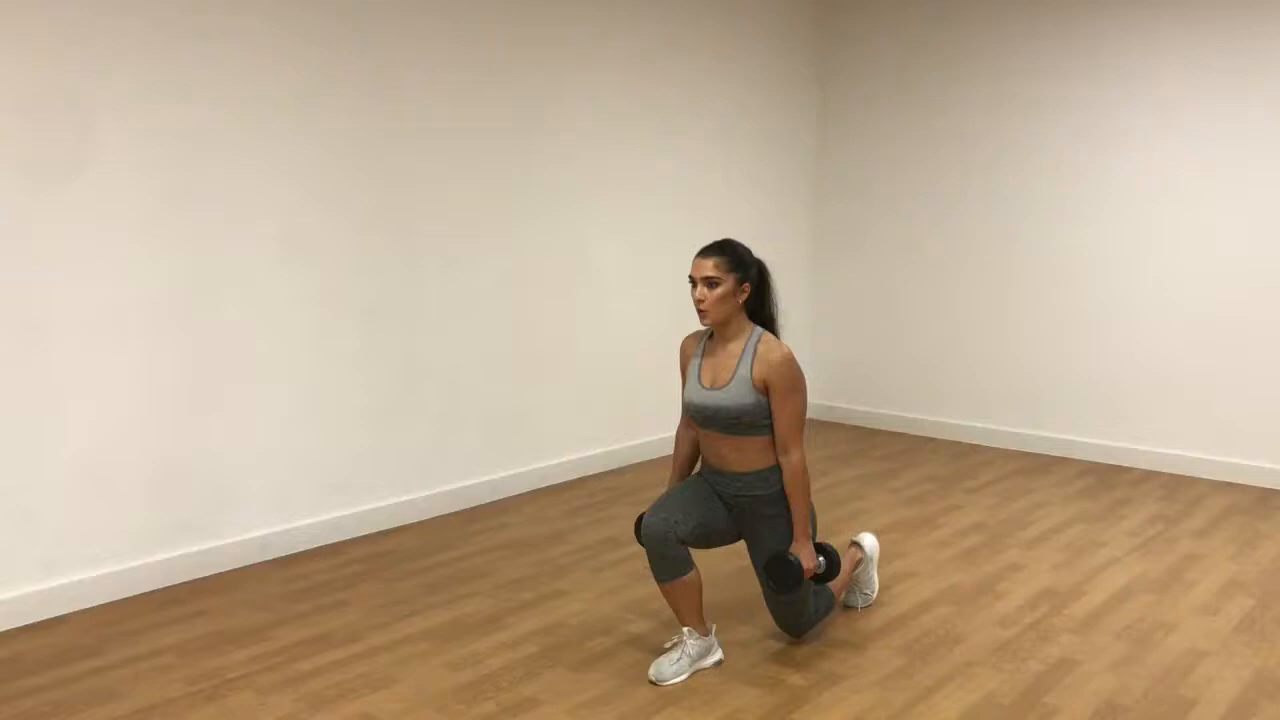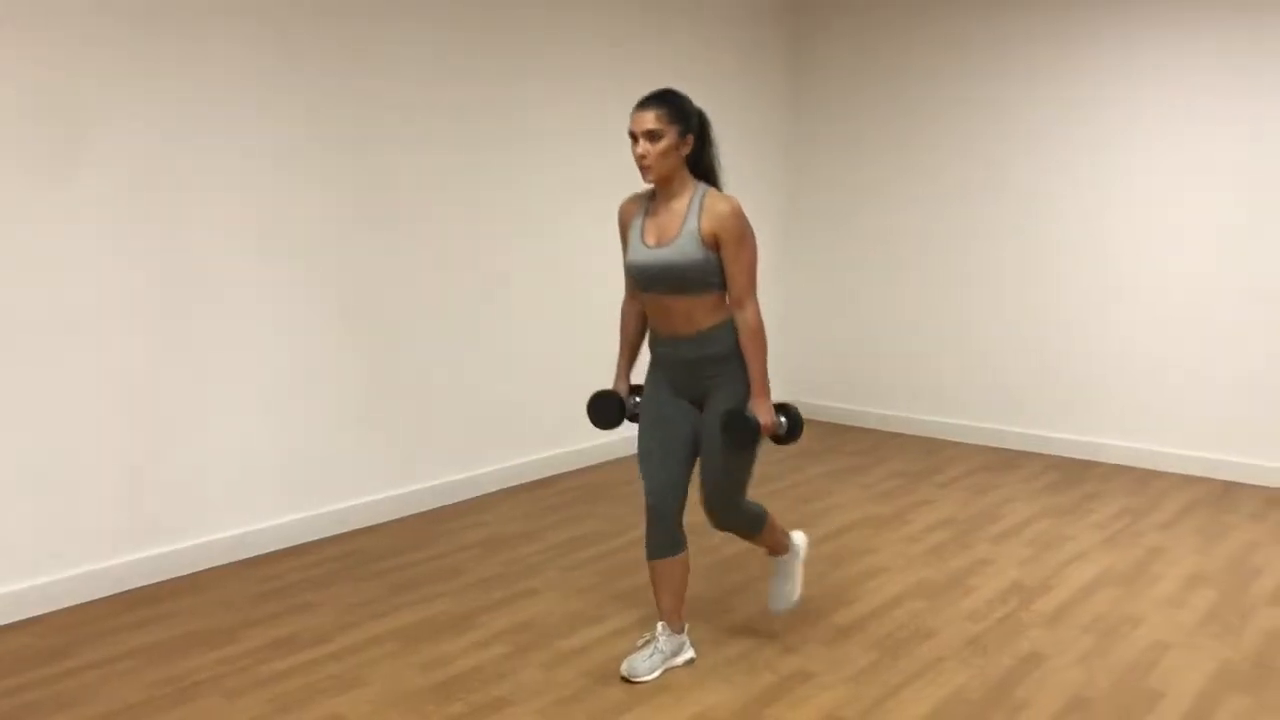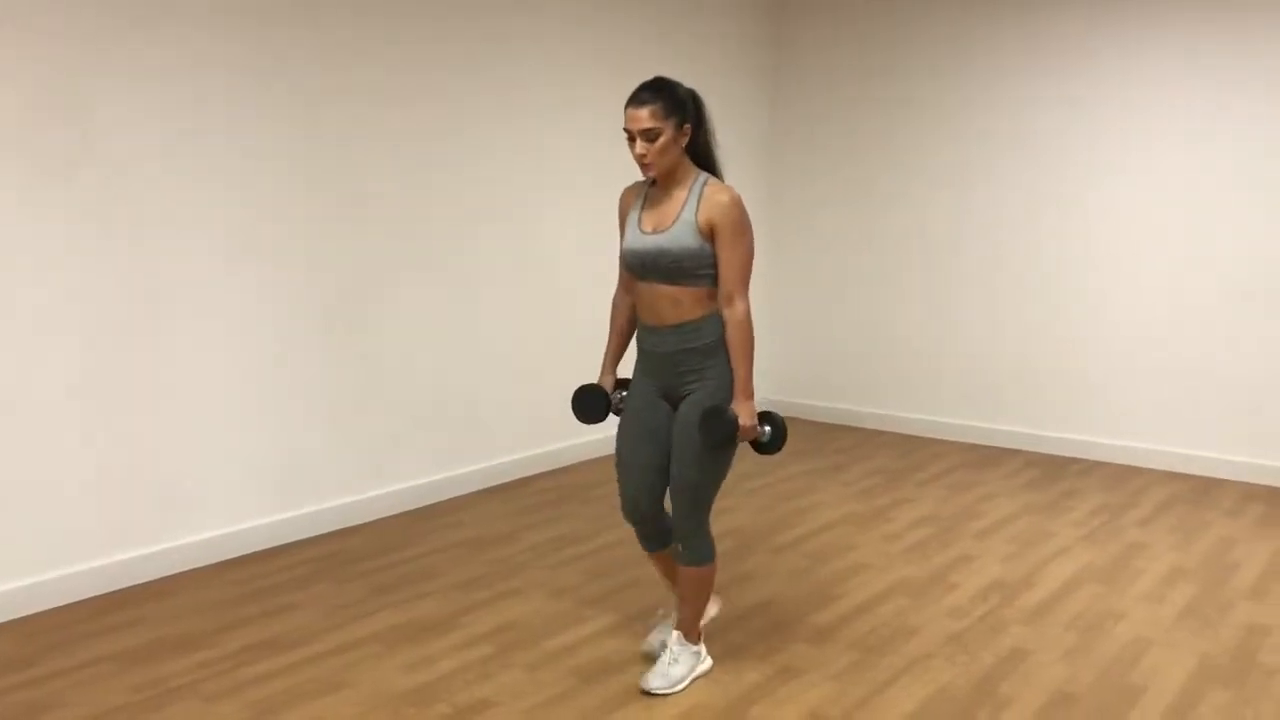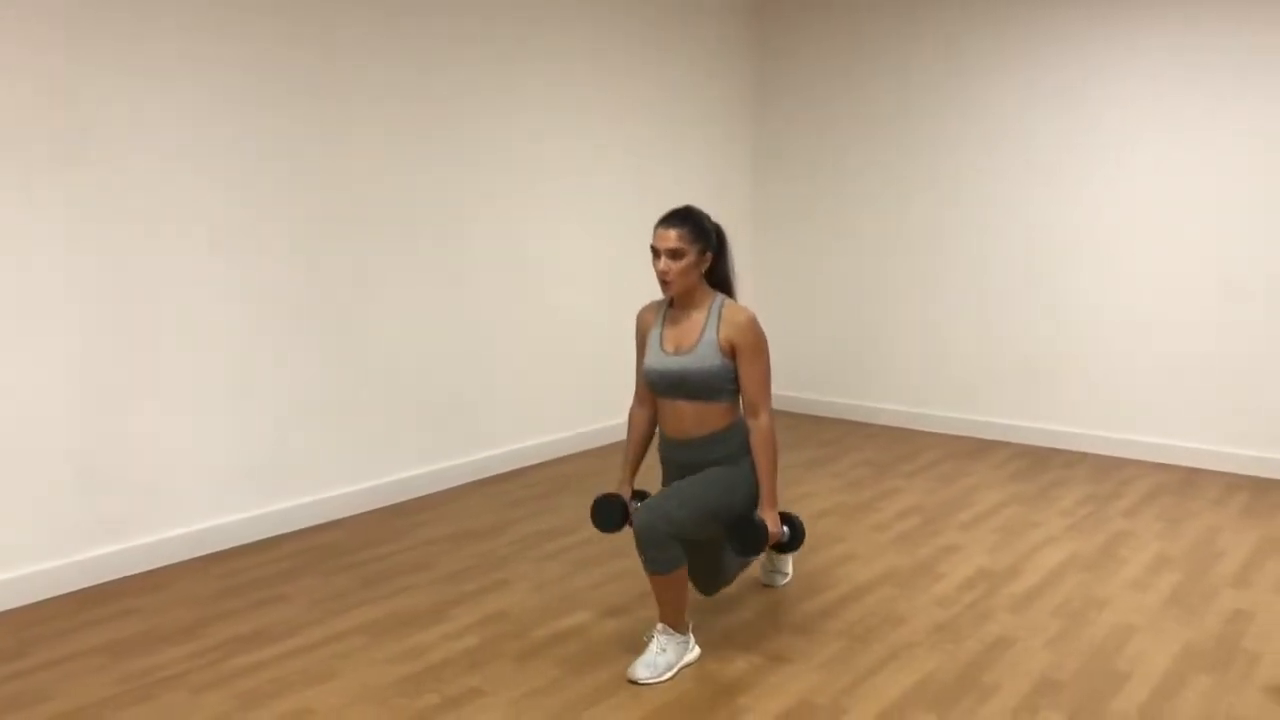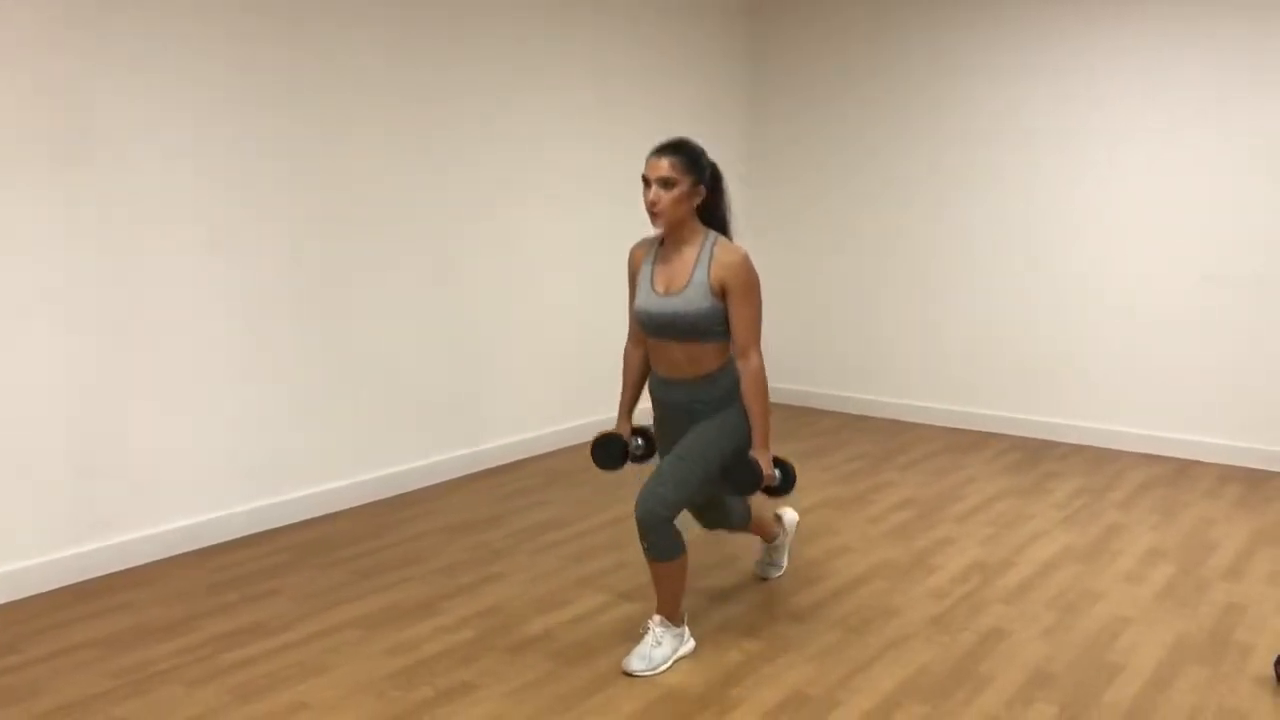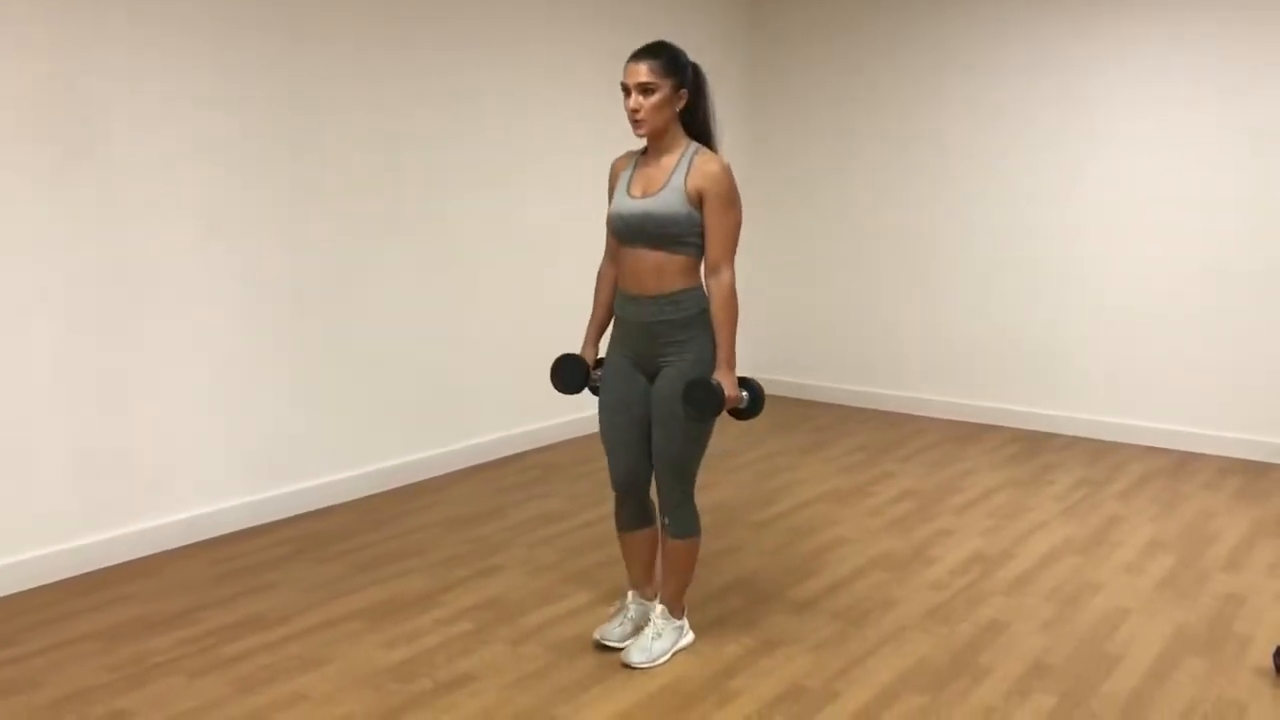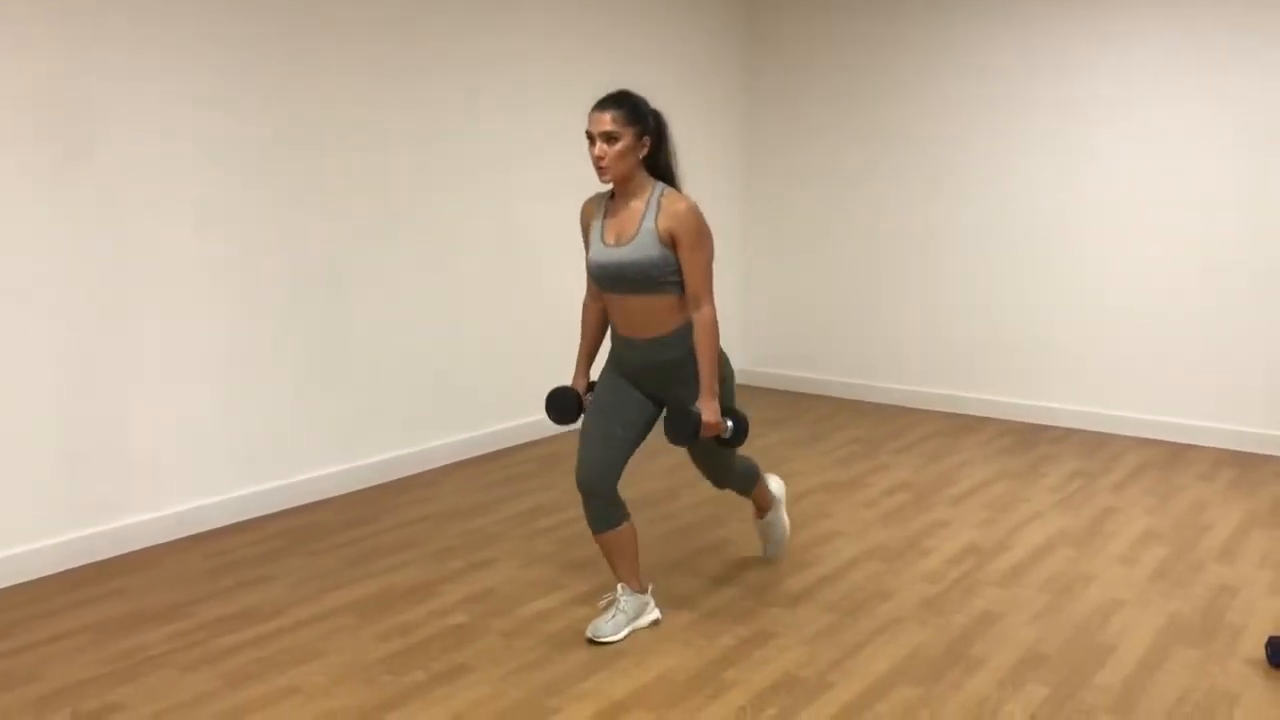
dt=0.7s
person 1, frame 1
left shoulder: (774, 358)
right shoulder: (691, 348)
left elbow: (792, 453)
left wrist: (803, 537)
right wrist: (671, 493)
left hip: (769, 497)
right hip: (714, 487)
left knee: (796, 621)
right knee: (657, 528)
left ankle: (856, 554)
right ankle: (697, 640)
person 1, frame 2
left shoulder: (720, 212)
right shoulder: (631, 212)
left elbow: (746, 308)
left wrist: (761, 394)
right wrist: (622, 374)
left hip: (725, 370)
right hip: (667, 375)
left knee: (722, 507)
right knee: (661, 507)
left ankle: (785, 547)
right ankle: (672, 636)
person 1, frame 3
left shoulder: (721, 203)
right shoulder: (631, 200)
left elbow: (737, 305)
left wrist: (744, 396)
right wrist: (608, 367)
left hip: (707, 368)
right hip: (652, 370)
left knee: (687, 513)
right knee: (637, 507)
left ankle: (689, 645)
right ankle: (690, 602)
person 1, frame 4
left shoulder: (737, 323)
right shoulder: (648, 318)
left elbow: (759, 416)
right elbow: (644, 404)
left wrist: (769, 505)
right wrist: (625, 479)
left hip: (732, 465)
right hip: (679, 465)
left knee: (652, 523)
right knee: (709, 578)
left ankle: (674, 637)
right ankle: (769, 547)
person 1, frame 5
left shoulder: (730, 261)
right shoulder: (640, 256)
left elbow: (748, 358)
right elbow: (637, 343)
left wrist: (761, 445)
right wrist: (624, 416)
left hip: (721, 410)
right hip: (669, 410)
left knee: (653, 507)
right knee: (708, 508)
left ankle: (669, 628)
right ankle: (777, 526)
person 1, frame 6
left shoulder: (709, 171)
right shoulder: (622, 168)
left elbow: (720, 275)
left wrist: (725, 365)
right wrist: (591, 340)
left hip: (684, 339)
right hip: (628, 340)
left knee: (674, 489)
right knee: (625, 483)
left ankle: (672, 618)
right ankle: (640, 600)
person 1, frame 7
left shoulder: (678, 212)
right shoulder: (592, 212)
left elbow: (702, 307)
left wrist: (709, 394)
right wrist: (581, 369)
left hip: (684, 363)
right hip: (626, 368)
left knee: (717, 467)
right knee: (592, 477)
left ankle: (769, 499)
right ankle: (634, 598)
